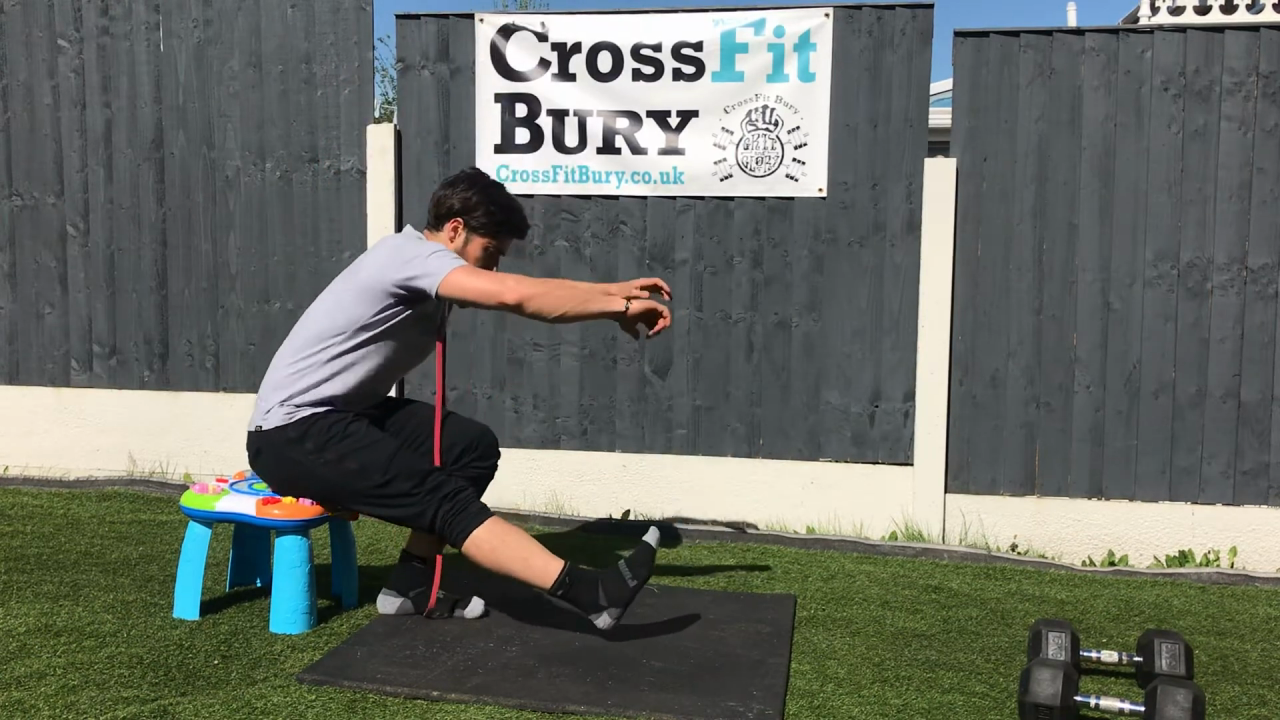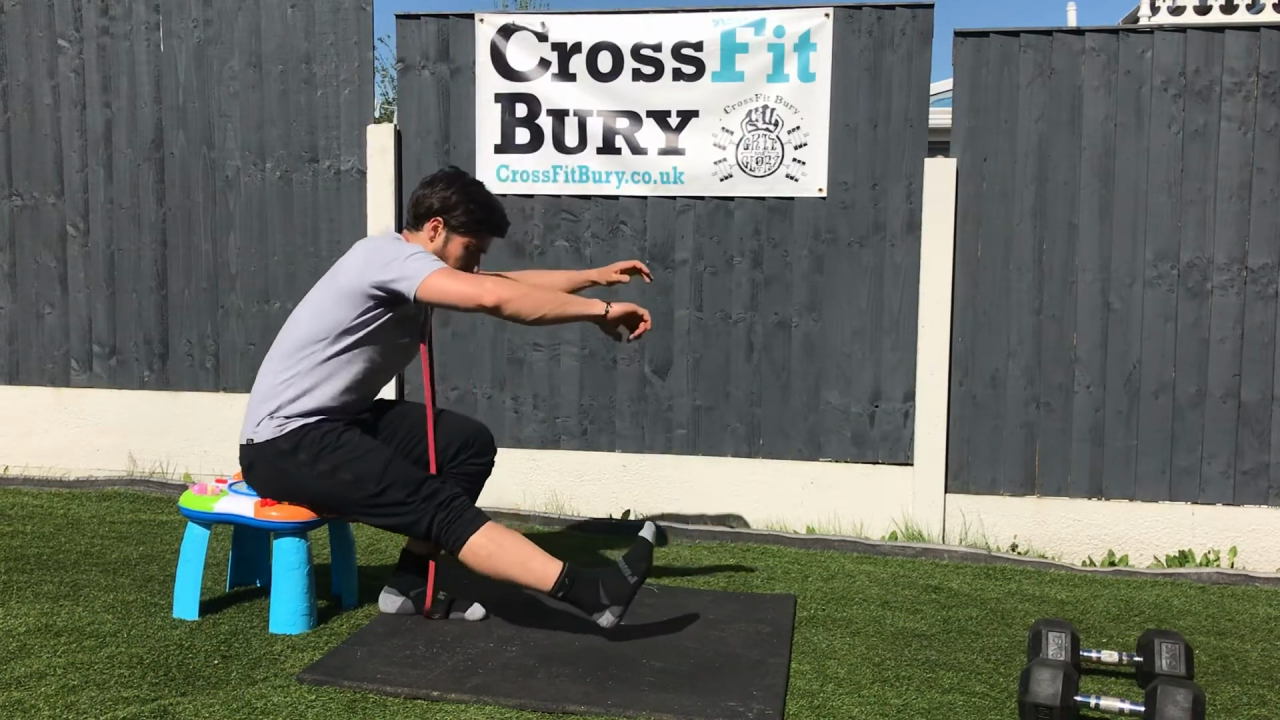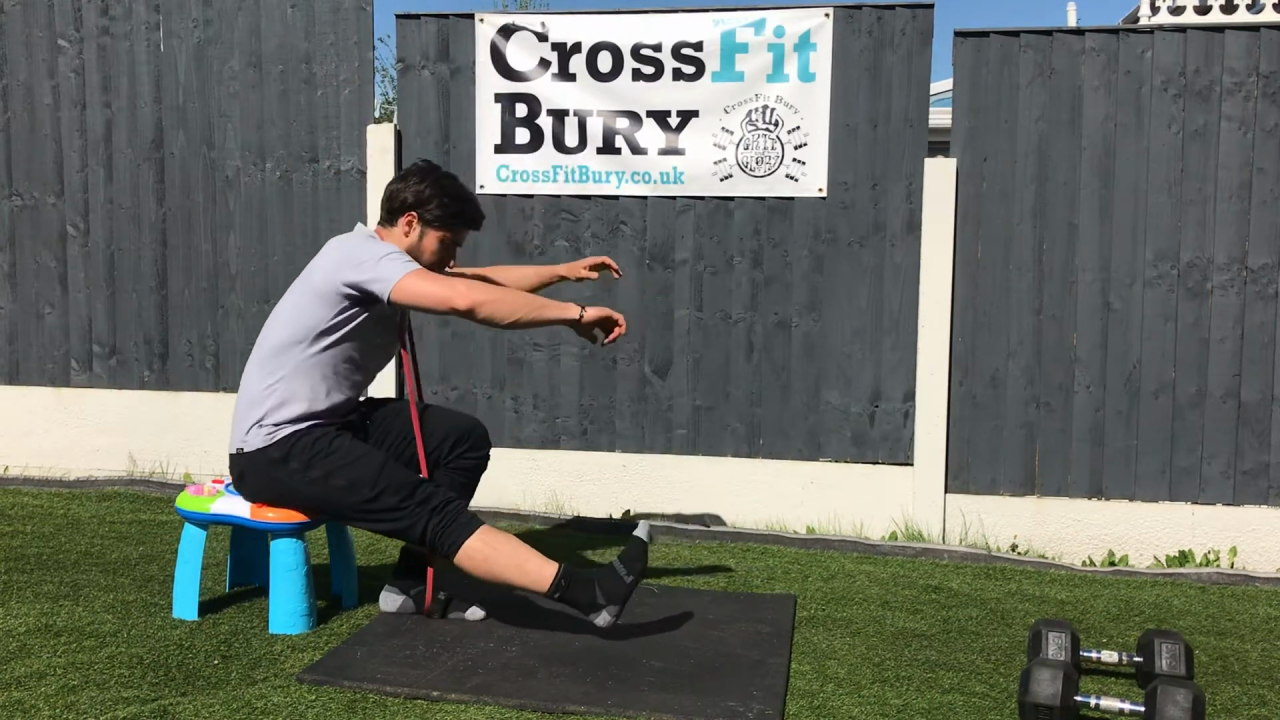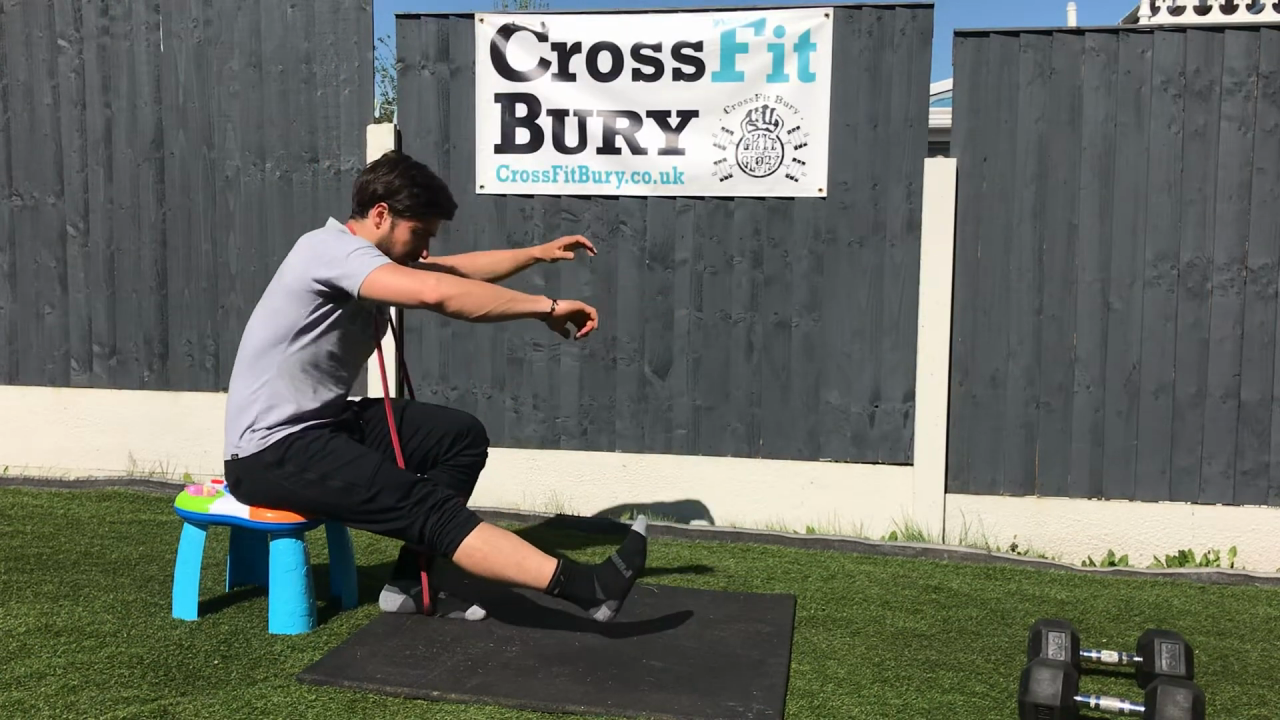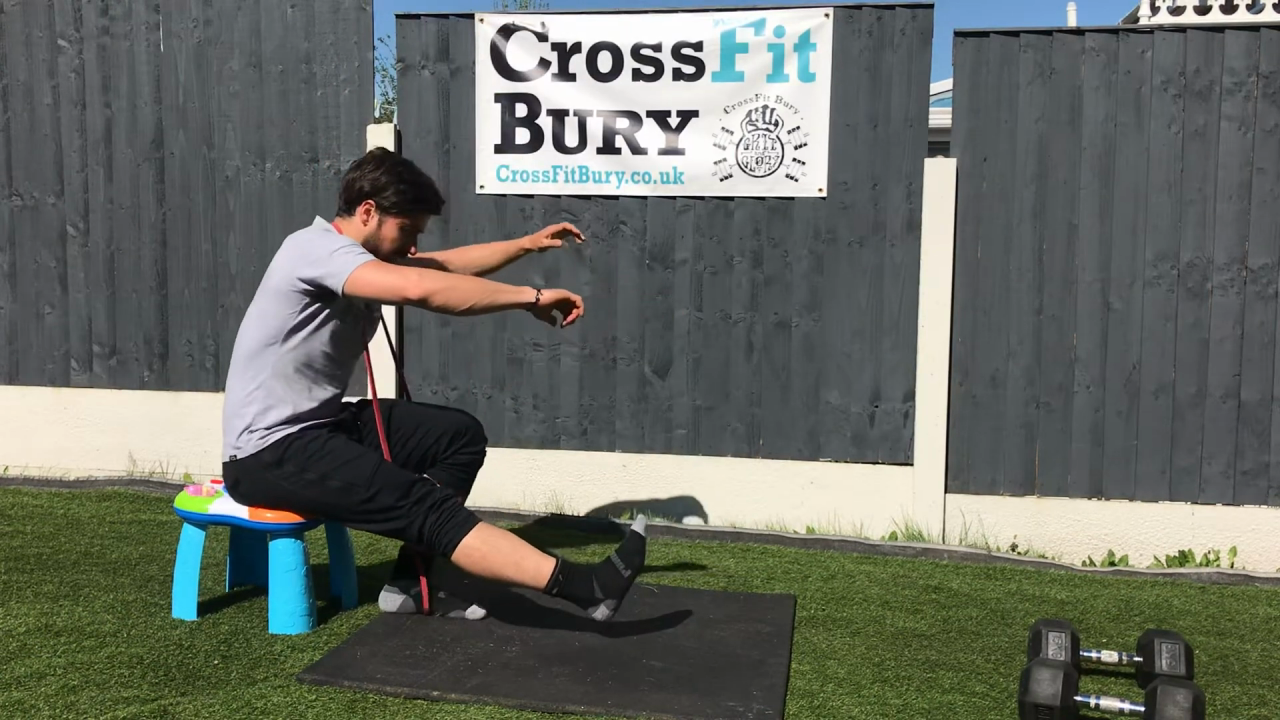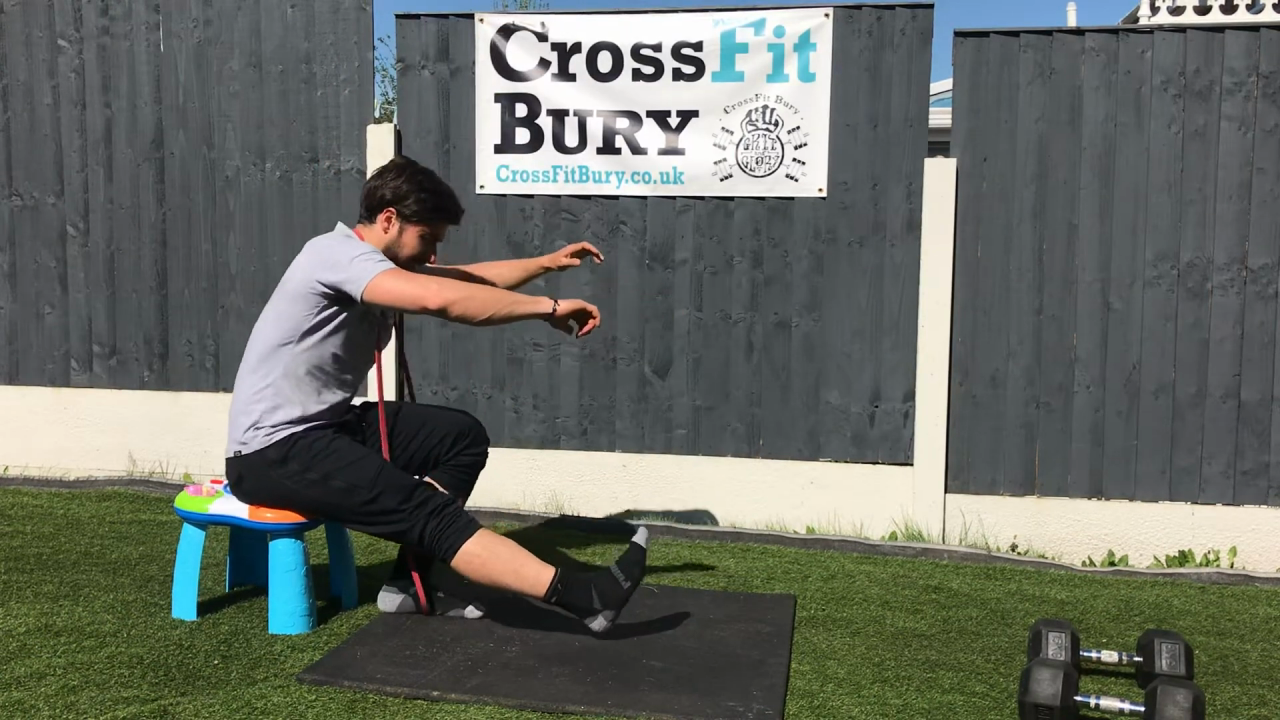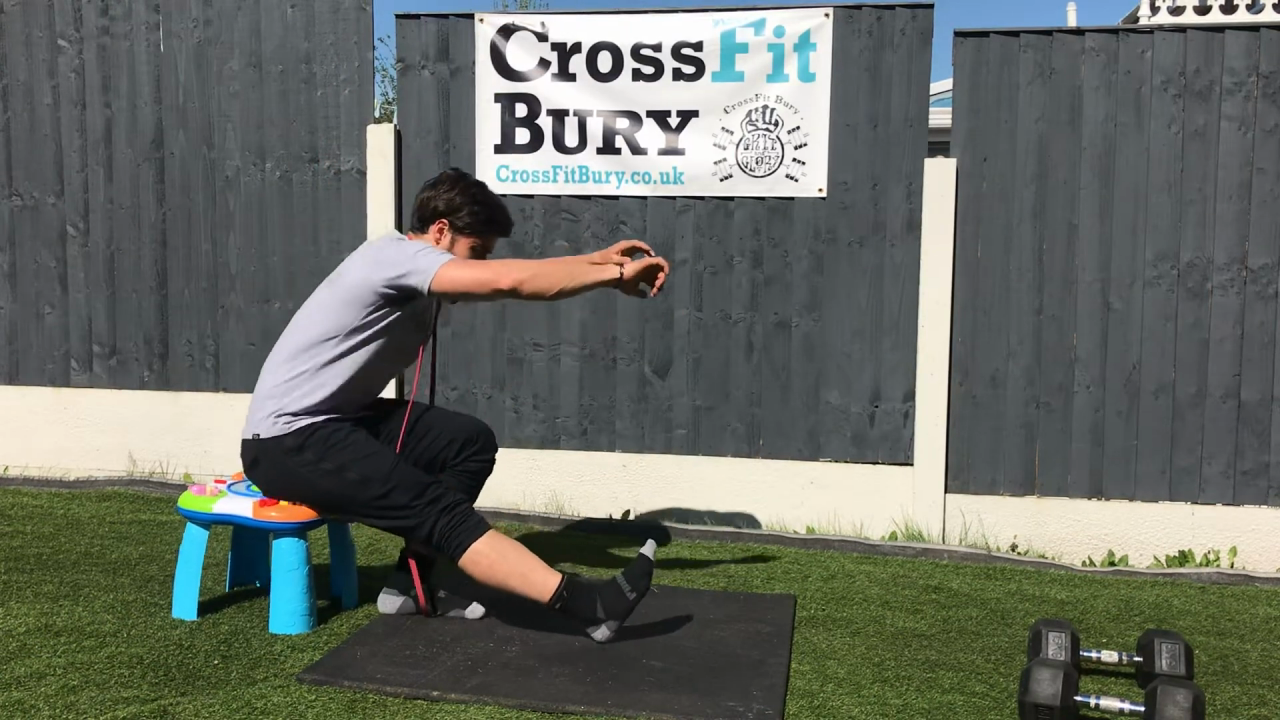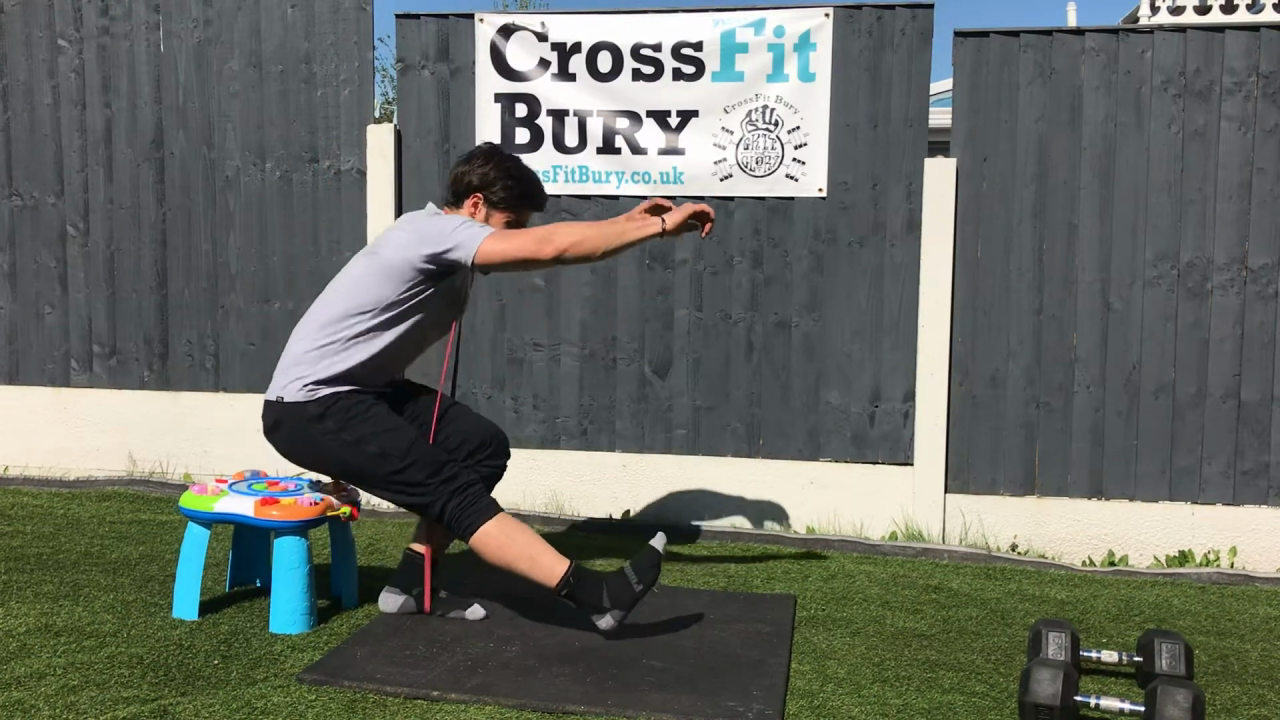
dt=0.2s
person 1, frame 1
left shoulder: (428, 270)
right shoulder: (409, 254)
left elbow: (524, 291)
right elbow: (512, 295)
left wrist: (615, 289)
right wrist: (619, 308)
left hip: (338, 415)
right hip: (289, 435)
left knee: (474, 448)
right knee: (441, 496)
left ankle: (409, 586)
right ankle: (586, 590)
person 1, frame 2
left shoulder: (408, 268)
right shoulder: (388, 255)
left elbow: (507, 284)
right elbow: (492, 298)
left wrist: (594, 275)
right wrist: (600, 310)
left hip: (334, 420)
right hip: (282, 445)
left knee: (469, 444)
right knee: (436, 502)
left ankle: (409, 586)
right ankle: (586, 590)
person 1, frame 3
left shoulder: (383, 262)
right shoulder: (360, 254)
left elbow: (480, 282)
right elbow: (466, 301)
left wrist: (562, 271)
right wrist: (576, 314)
left hip: (327, 422)
right hip: (273, 451)
left knee: (464, 439)
right knee: (429, 506)
left ankle: (409, 586)
right ankle: (581, 590)
person 1, frame 4
left shoulder: (364, 257)
right shoulder: (330, 250)
left elbow: (453, 271)
right elbow: (436, 294)
left wrist: (537, 253)
right wrist: (546, 307)
right hip: (268, 454)
left knee: (460, 436)
right knee: (425, 505)
left ankle: (409, 584)
right ankle: (581, 585)
person 1, frame 5
left shoulder: (355, 257)
right shoulder: (316, 249)
left elbow: (447, 266)
right elbow: (421, 290)
left wrist: (527, 244)
right wrist: (532, 296)
left hip: (320, 423)
right hip: (266, 455)
left knee: (459, 434)
right knee: (424, 505)
left ankle: (409, 584)
right ankle: (578, 585)
person 1, frame 6
left shoulder: (369, 265)
right shoulder: (336, 254)
left elbow: (465, 280)
right elbow: (441, 299)
left wrist: (545, 263)
right wrist: (549, 307)
right hip: (270, 453)
left knee: (461, 436)
right knee: (425, 508)
left ankle: (406, 584)
right ankle: (580, 596)
person 1, frame 7
left shoulder: (410, 271)
right shoulder: (393, 256)
left elbow: (505, 276)
right elbow: (507, 282)
left wrist: (597, 259)
right wrist: (617, 276)
left hip: (335, 421)
right hip: (285, 442)
left knee: (470, 442)
right knee: (436, 505)
left ankle: (408, 585)
right ankle: (584, 603)
person 1, frame 8
left shoulder: (444, 240)
right shoulder: (434, 231)
left elbow: (538, 241)
right elbow: (549, 249)
left wrist: (627, 220)
right wrist: (661, 227)
left hip: (355, 392)
right hip: (308, 409)
left knee: (483, 447)
right knee: (451, 486)
left ankle: (410, 586)
right ankle: (589, 592)
